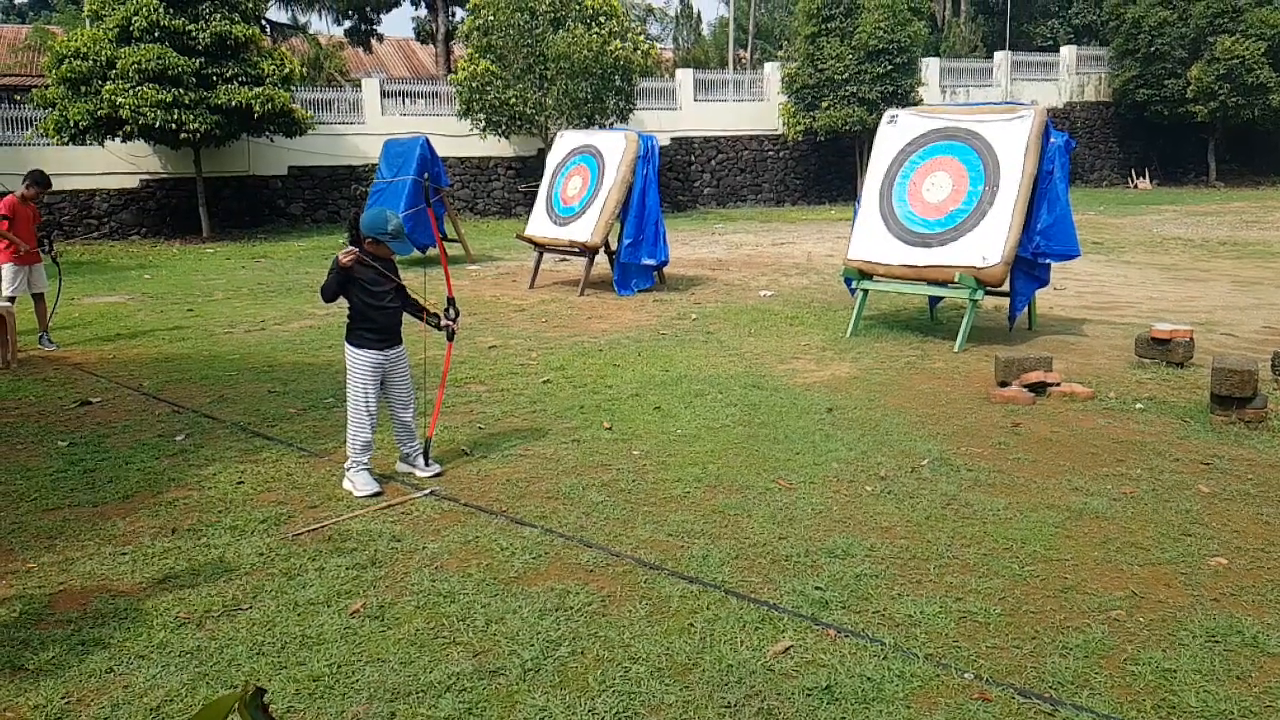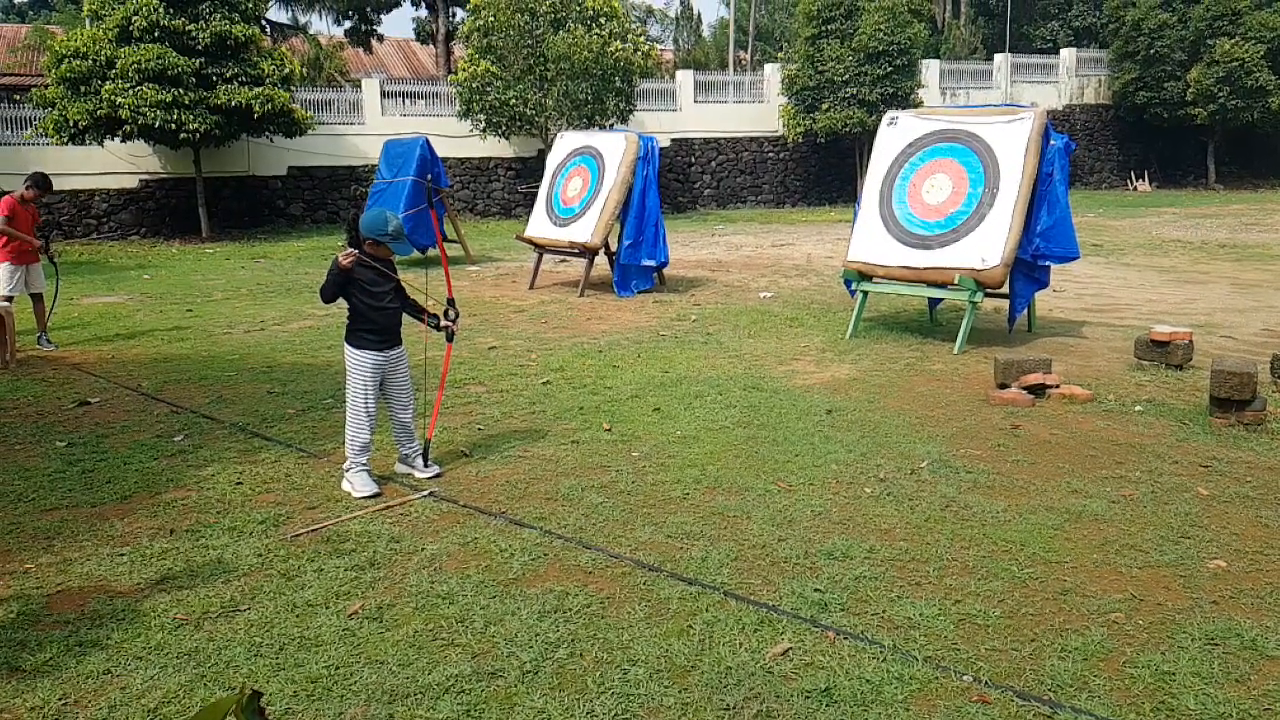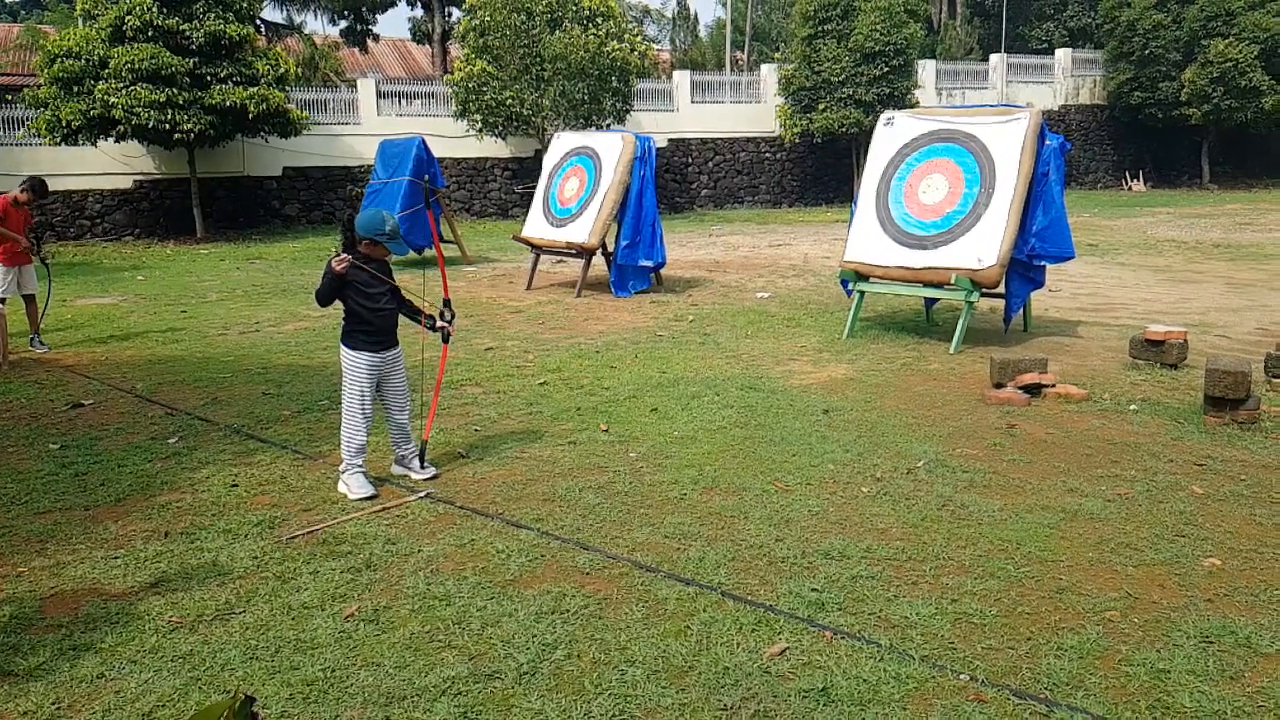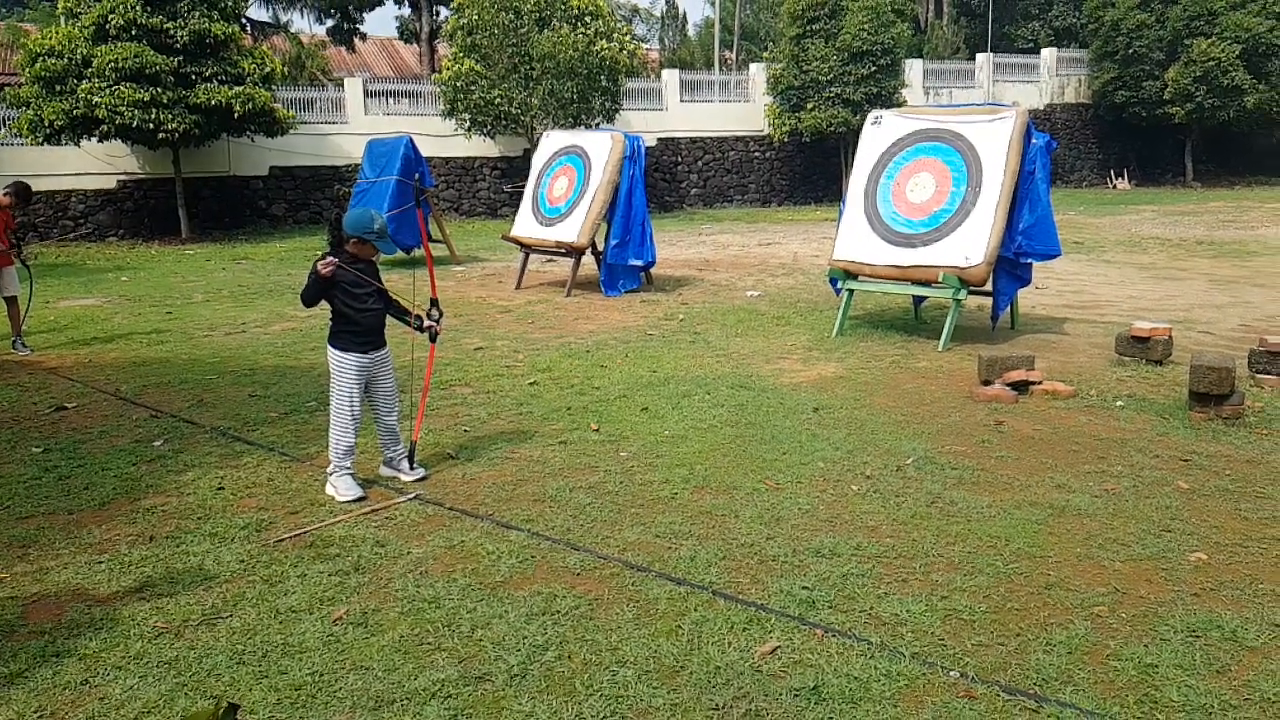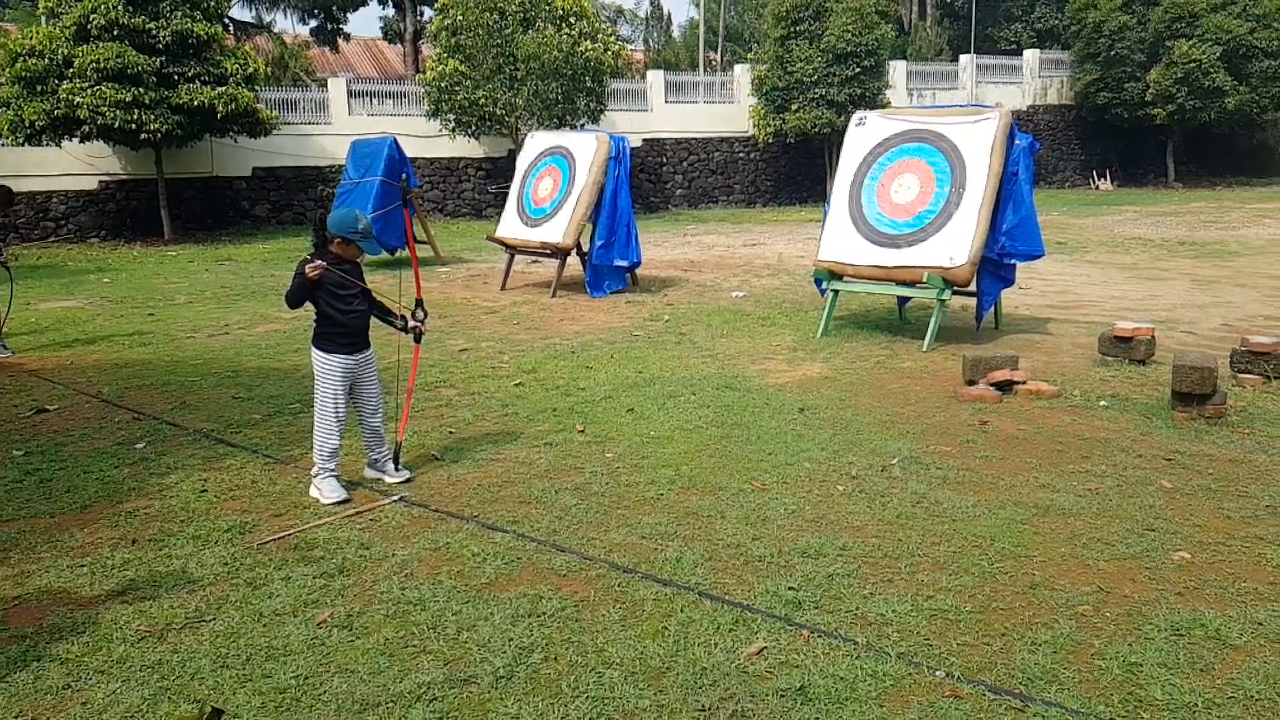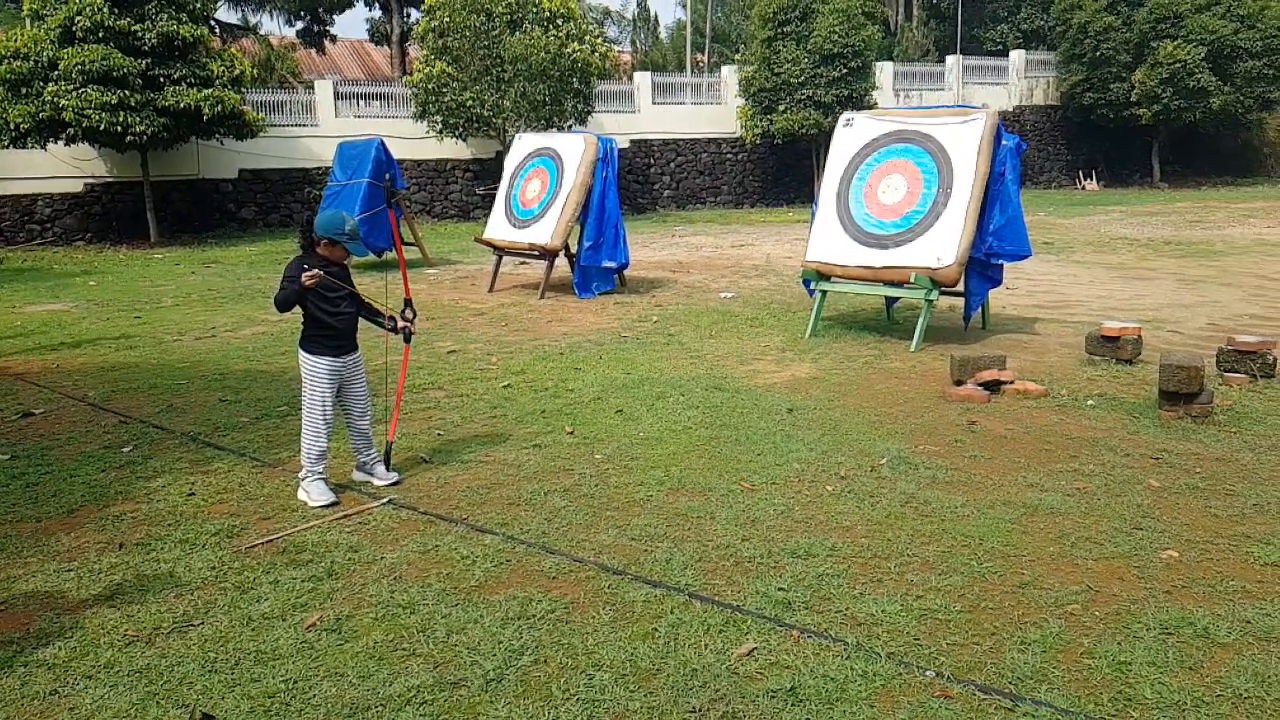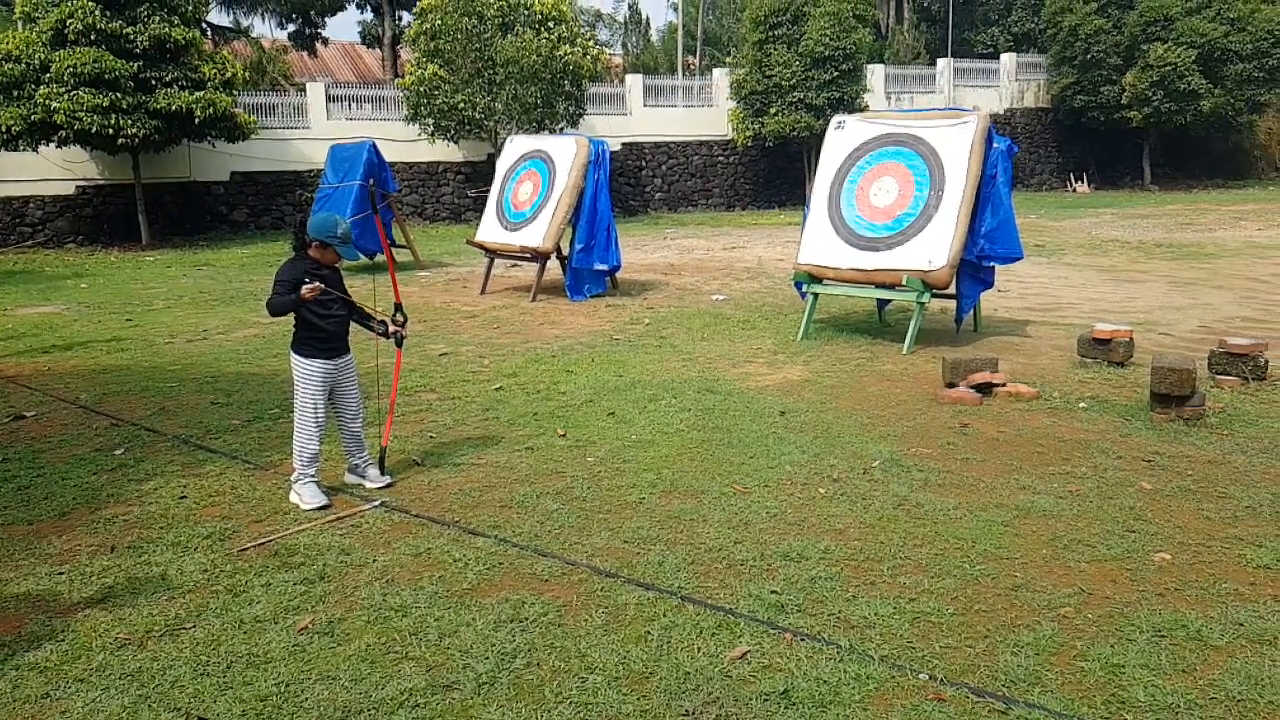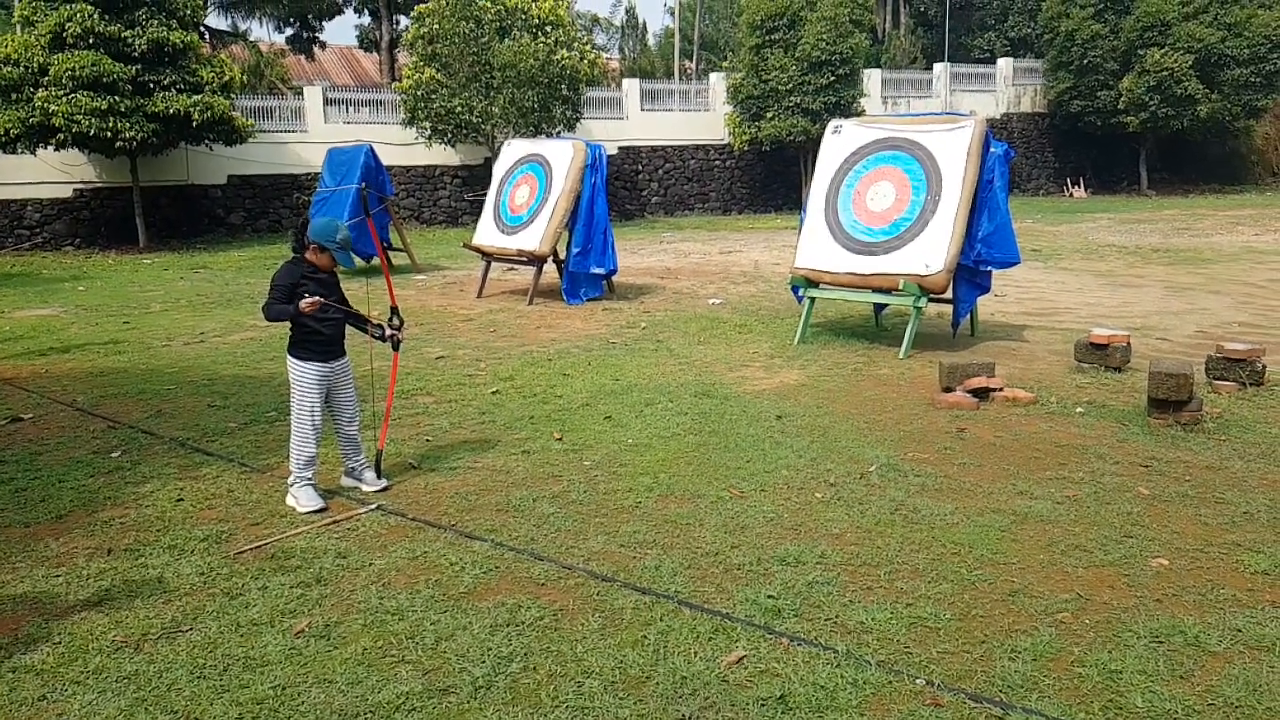
dt=0.2s
person 1, frame 1
left shoulder: (387, 264)
right shoulder: (349, 262)
left elbow: (404, 299)
right elbow: (328, 295)
left wrist: (435, 320)
right wrist: (341, 269)
left hip: (394, 348)
right hip: (363, 350)
left knee: (404, 406)
right knee: (363, 411)
left ankle: (411, 456)
right ankle: (356, 469)
person 1, frame 2
left shoulder: (386, 265)
right shoulder: (349, 263)
left elbow: (403, 299)
right elbow: (327, 296)
left wrist: (434, 321)
right wrist: (340, 270)
left hip: (394, 349)
right hip: (363, 351)
left knee: (403, 407)
right knee: (362, 412)
left ankle: (411, 456)
right ankle: (356, 470)
person 1, frame 3
left shoulder: (381, 266)
right shoulder: (343, 264)
left elbow: (399, 300)
right elbow: (323, 300)
left wrist: (430, 322)
right wrist: (334, 276)
left hip: (390, 350)
right hip: (359, 353)
left knee: (399, 408)
right knee: (358, 413)
left ankle: (406, 458)
right ankle: (351, 472)
person 1, frame 4
left shoulder: (368, 266)
right shoulder: (329, 265)
left elbow: (385, 301)
right elbow: (308, 300)
left wrist: (417, 321)
right wrist: (320, 278)
left hip: (378, 350)
right hip: (347, 354)
left knee: (388, 410)
right knee: (346, 415)
left ankle: (395, 459)
right ankle: (339, 474)
person 1, frame 5
left shoulder: (353, 267)
right shoulder: (312, 265)
left elbow: (370, 301)
right elbow: (292, 301)
left wrist: (402, 322)
right wrist: (307, 280)
left hip: (362, 352)
right hip: (331, 355)
left knee: (372, 411)
right knee: (331, 417)
left ankle: (379, 461)
right ankle: (323, 476)
person 1, frame 6
left shoulder: (340, 269)
right shoulder: (301, 266)
left elbow: (358, 303)
right elbow: (281, 303)
left wrist: (392, 322)
right wrist: (301, 287)
left hip: (350, 354)
right hip: (319, 358)
left knee: (360, 413)
right knee: (318, 419)
left ankle: (367, 464)
right ankle: (311, 479)
person 1, frame 7
left shoulder: (332, 272)
right shoulder: (293, 269)
left elbow: (350, 308)
right elbow: (274, 306)
left wrist: (382, 327)
right wrist: (300, 298)
left hip: (342, 357)
right hip: (310, 360)
left knee: (352, 416)
right knee: (310, 422)
left ankle: (359, 466)
right ankle: (303, 482)
person 1, frame 8
left shoulder: (329, 276)
right shoulder: (290, 272)
left elbow: (345, 311)
right elbow: (270, 310)
left wrist: (379, 331)
right wrist: (298, 310)
left hip: (338, 360)
right hip: (307, 364)
left knee: (348, 419)
right knee: (307, 425)
left ankle: (356, 469)
right ankle: (300, 485)
